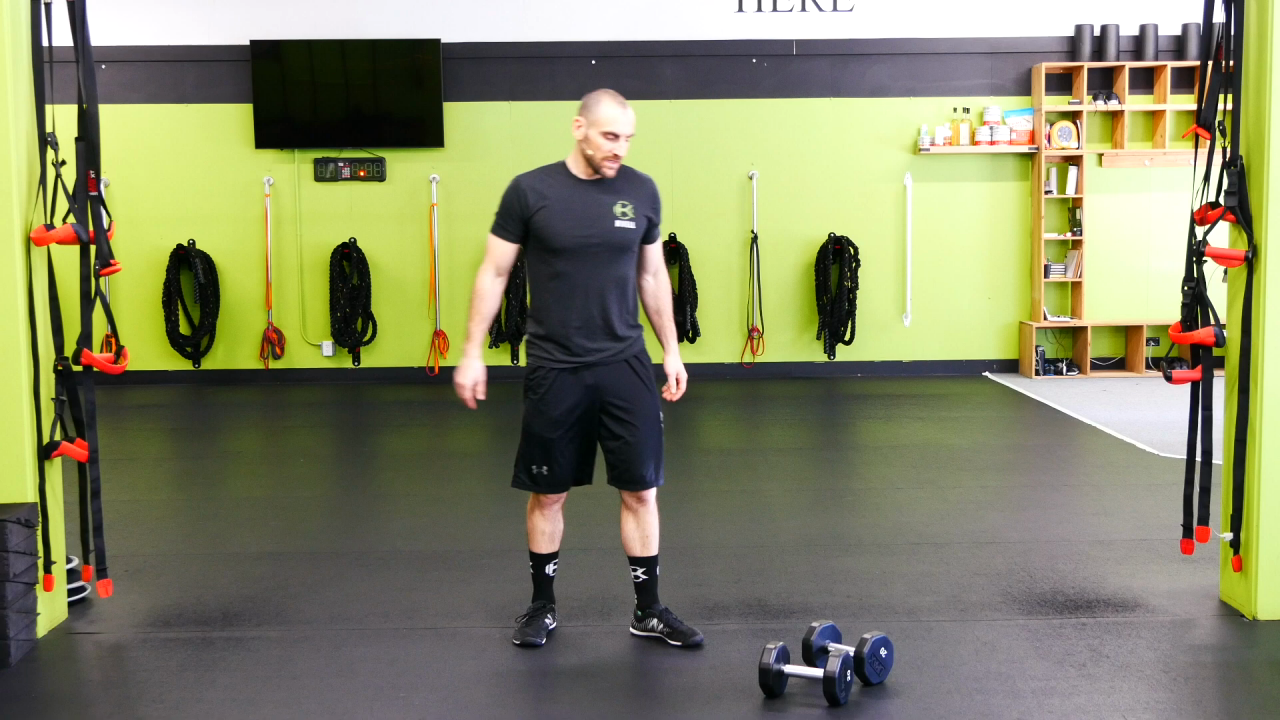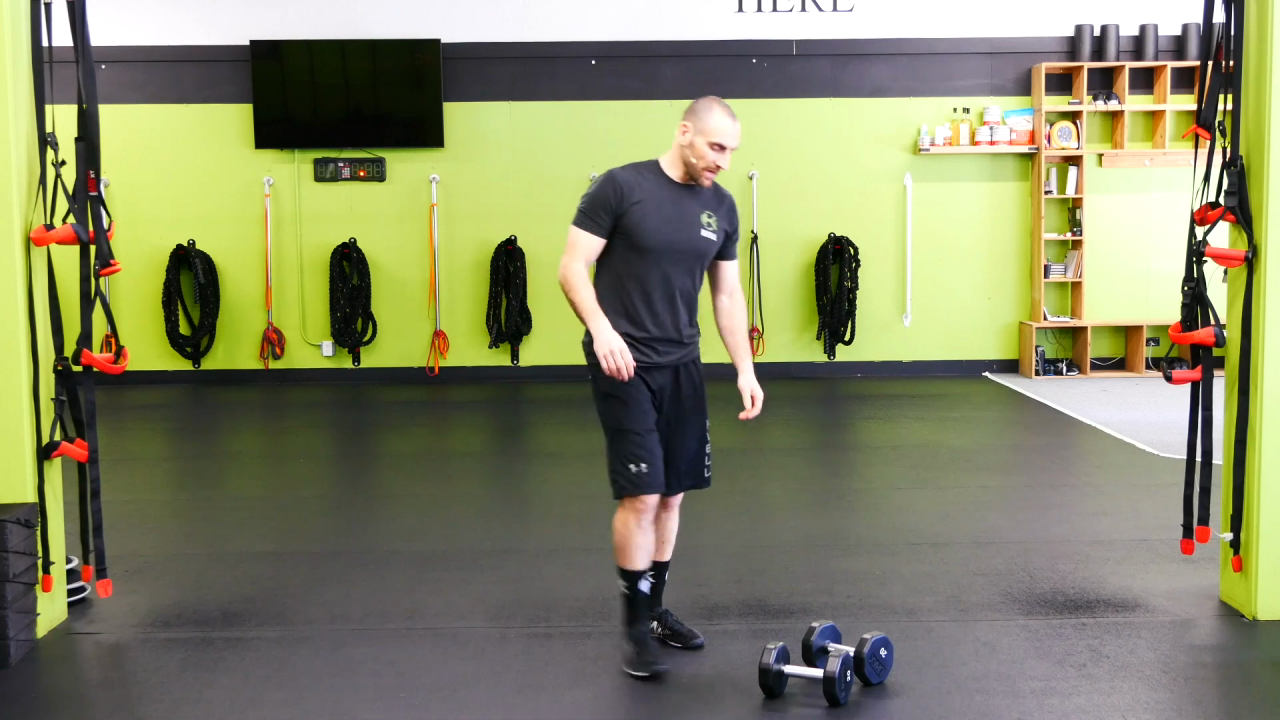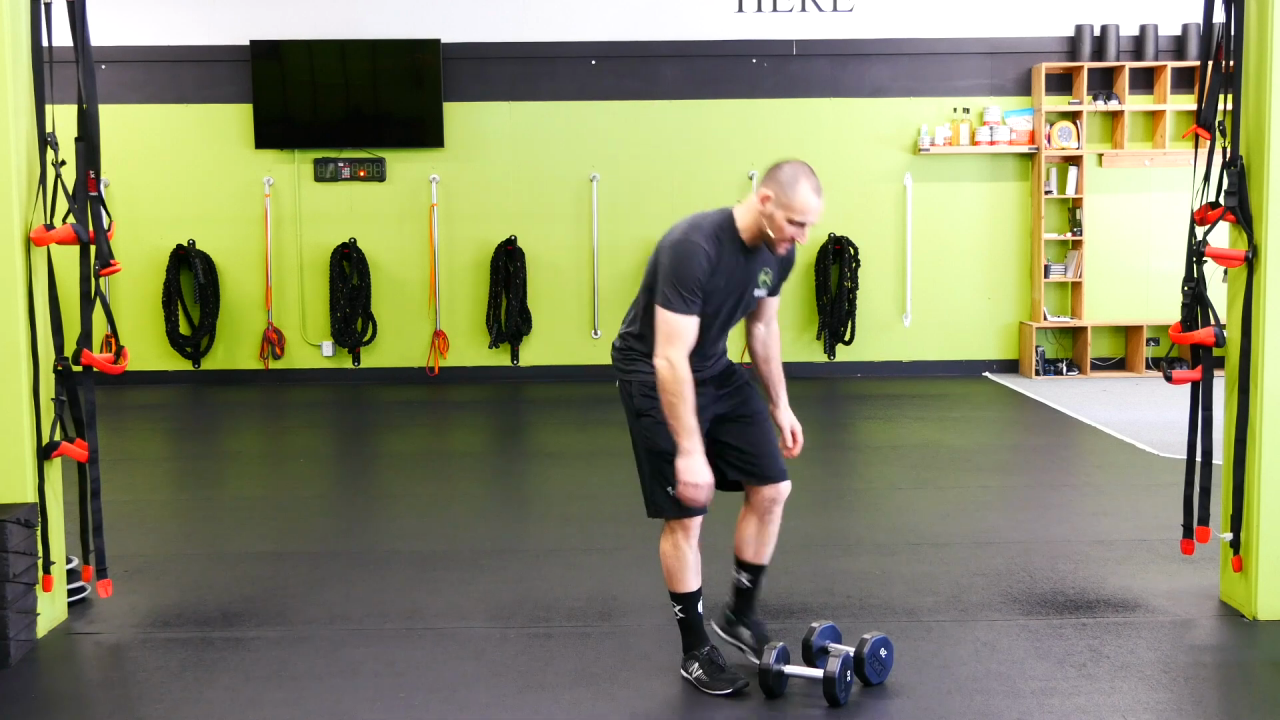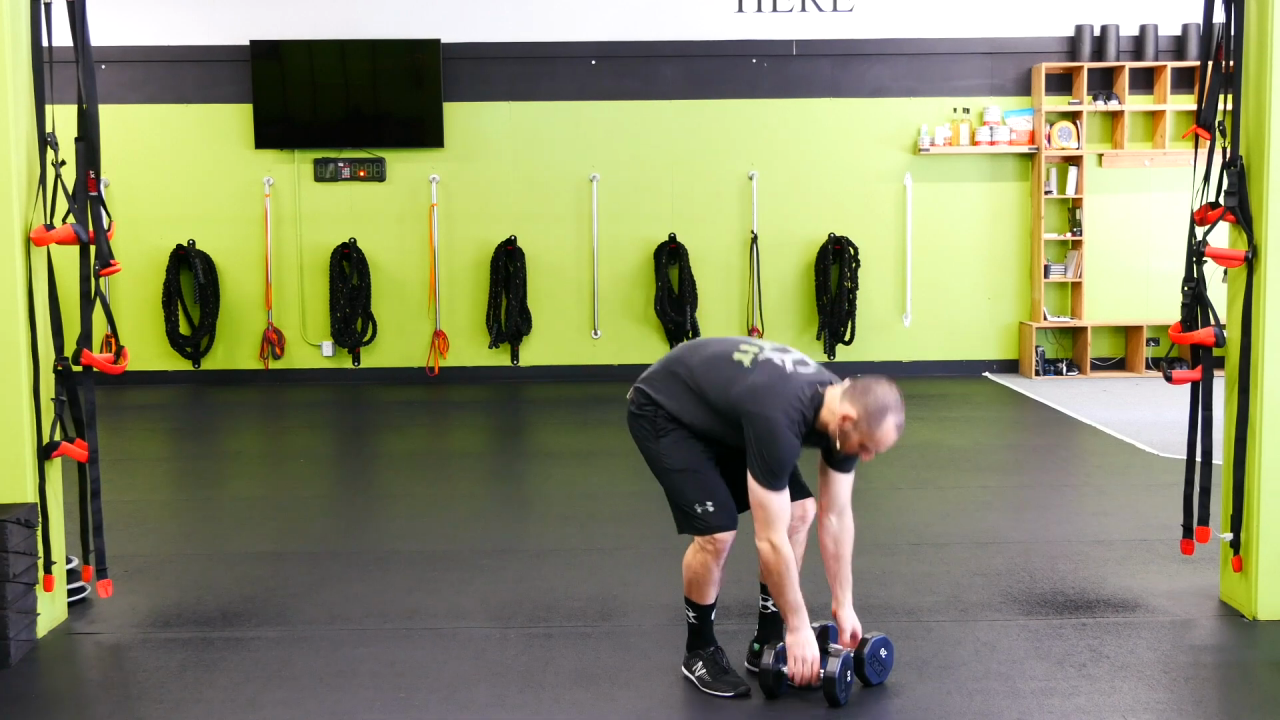
dt=0.5s
person 1, frame 1
left shoulder: (641, 192)
right shoulder: (529, 191)
left elbow: (654, 275)
right elbow: (493, 274)
left wrist: (672, 350)
right wrist: (472, 352)
left hip: (625, 364)
right hip: (556, 368)
left knee: (640, 488)
right knee: (547, 494)
left ankle: (650, 608)
right ankle: (542, 605)
person 1, frame 2
left shoulder: (721, 207)
right shoulder: (621, 187)
left elbow: (728, 294)
right elbow: (572, 267)
left wrist: (744, 369)
right wrist: (601, 329)
left hip: (682, 366)
right hip: (624, 367)
left knee: (670, 496)
right knee: (641, 496)
left ankle: (653, 609)
right ankle: (633, 622)
person 1, frame 3
left shoulder: (778, 251)
right shoulder: (694, 246)
left elbow: (761, 325)
right elbow: (668, 360)
left wrist: (780, 405)
right wrist: (688, 451)
left hip: (714, 371)
right hip: (654, 373)
left knee: (771, 486)
right knee: (685, 513)
left ankle: (742, 615)
right ankle: (696, 650)
person 1, frame 4
left shoulder: (840, 411)
right shoulder: (777, 421)
left elbow: (835, 516)
right elbow: (770, 540)
left wrist: (843, 603)
right wrist: (799, 627)
left hip: (723, 412)
right hip: (663, 411)
left knee: (800, 511)
right knee: (717, 530)
left ankle: (767, 642)
right ankle: (700, 651)
